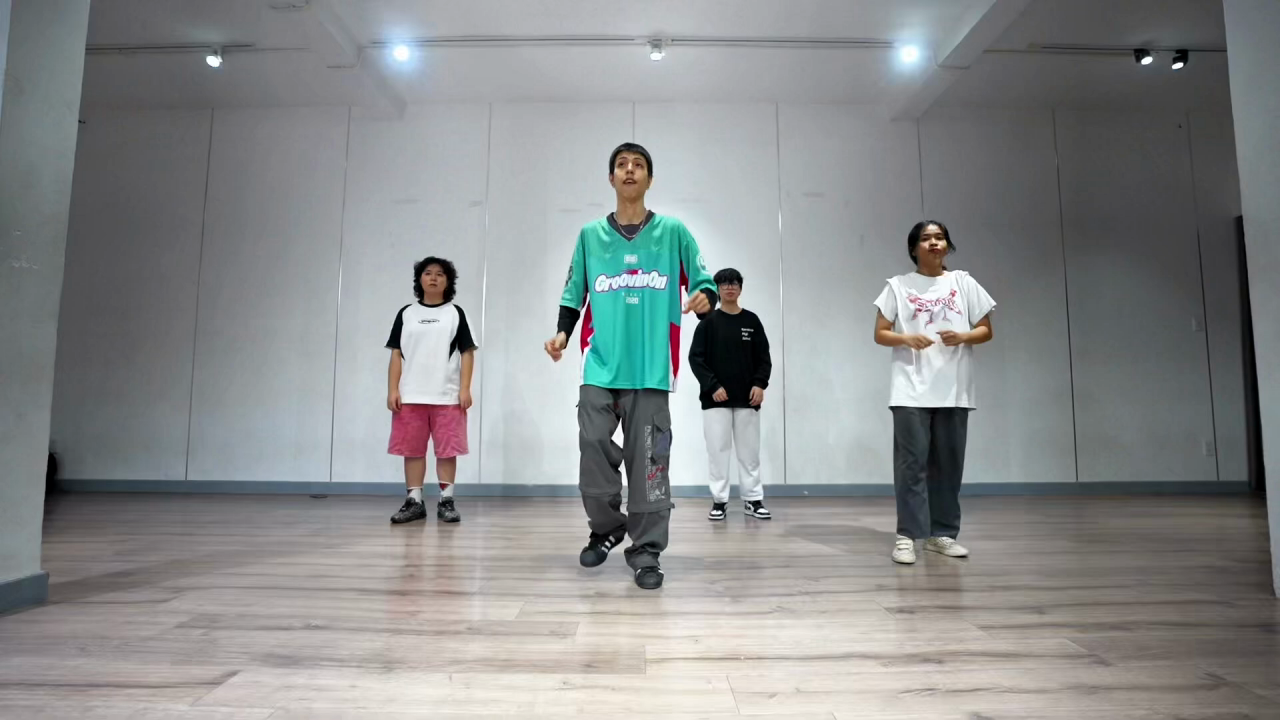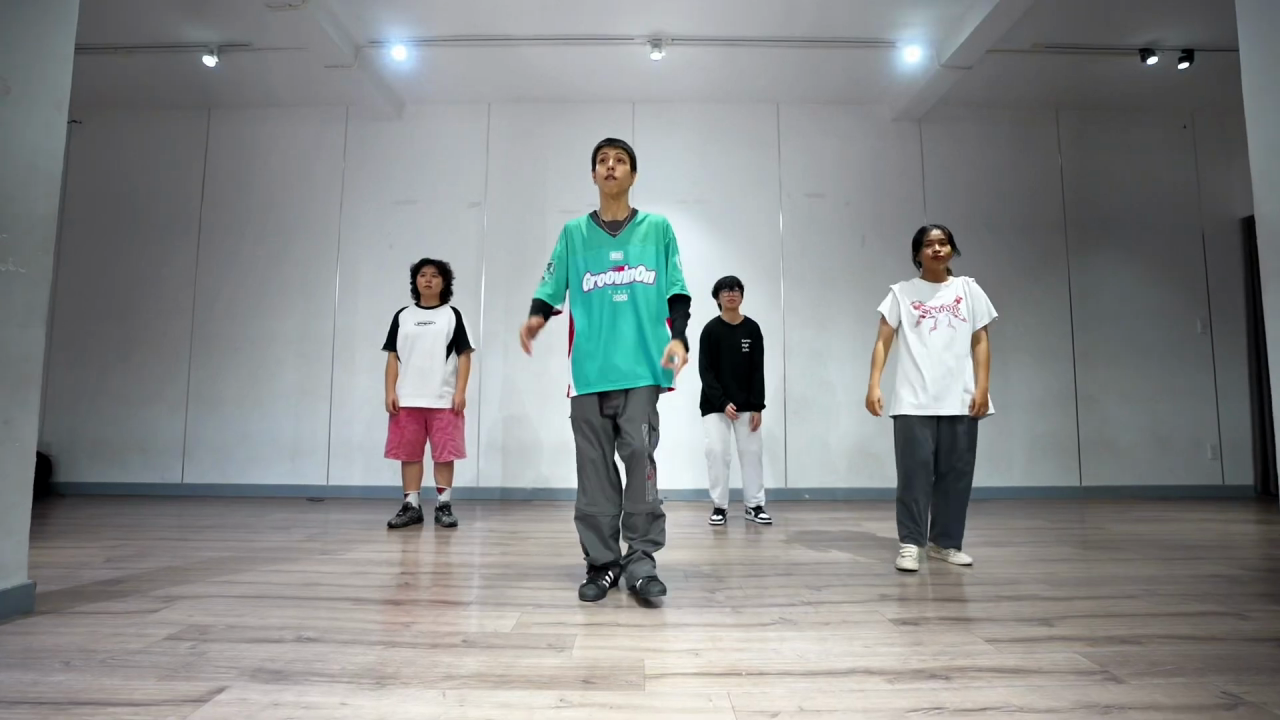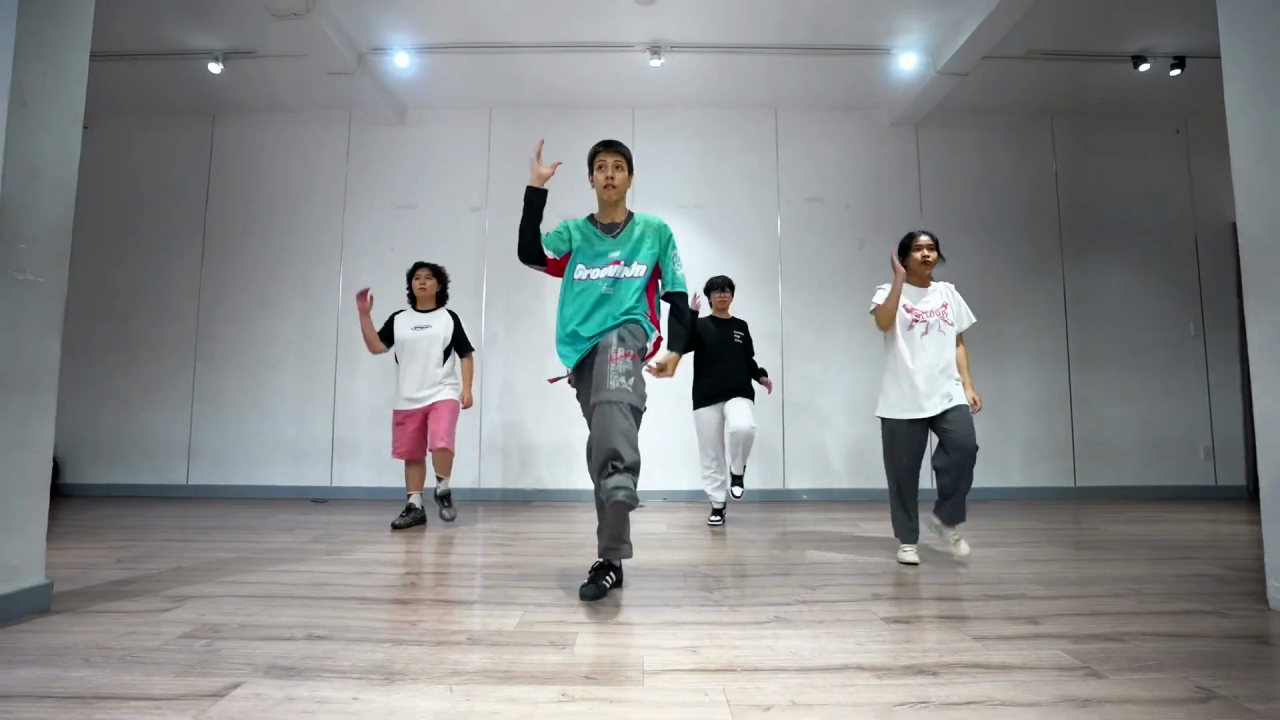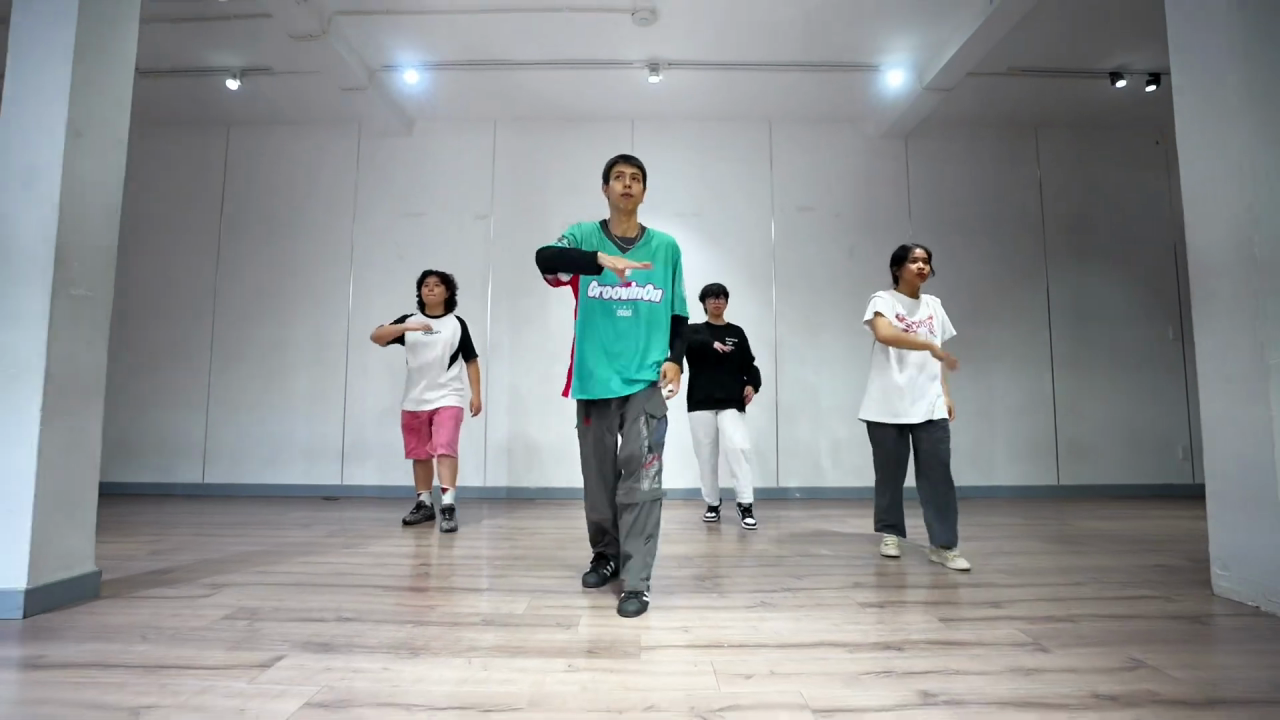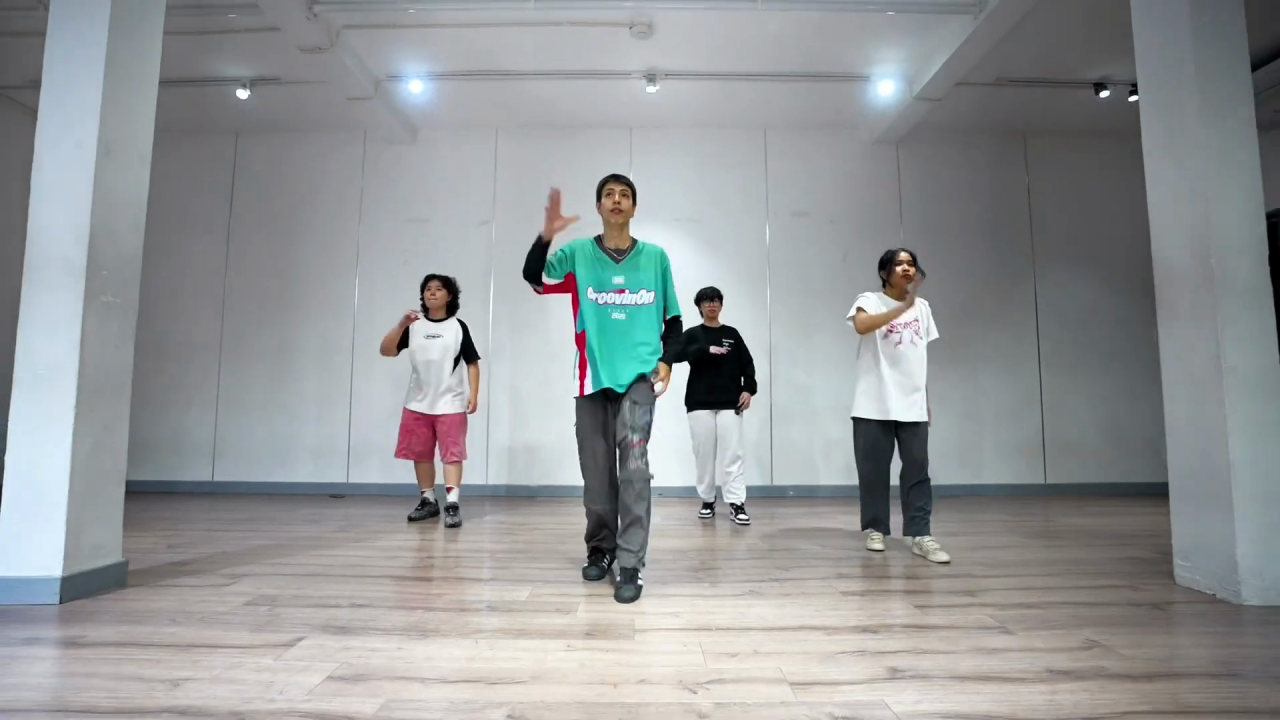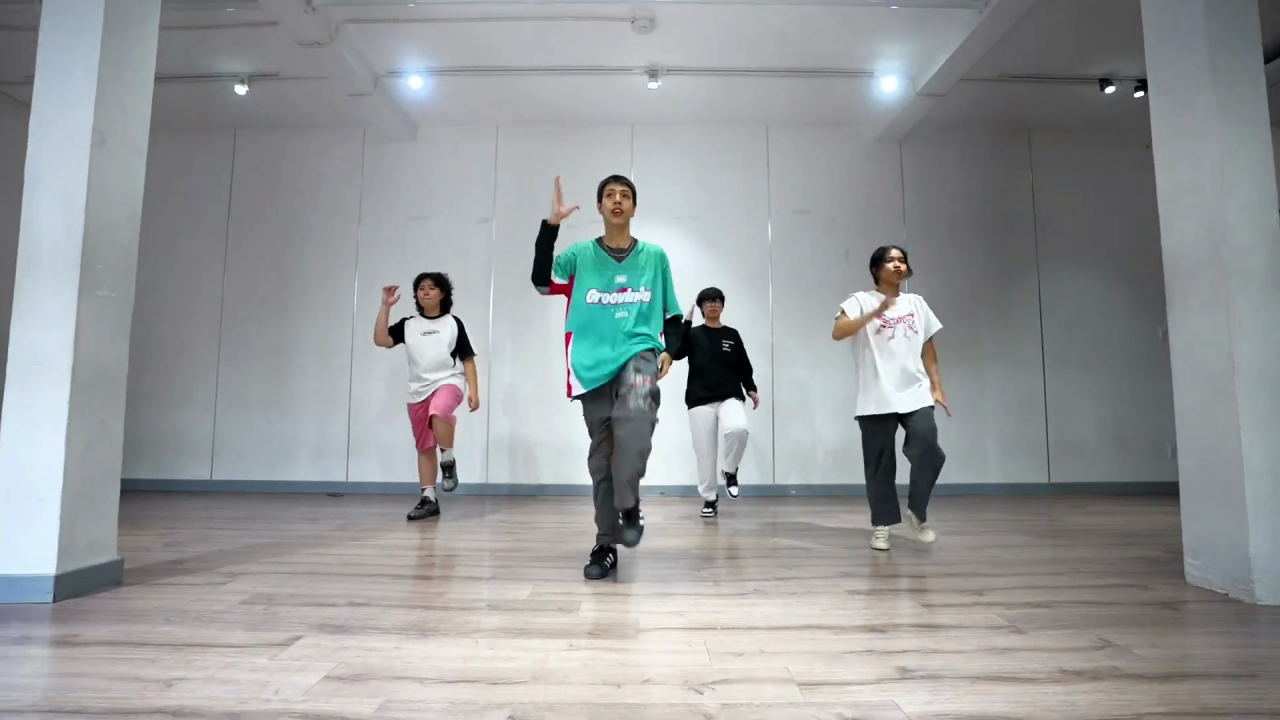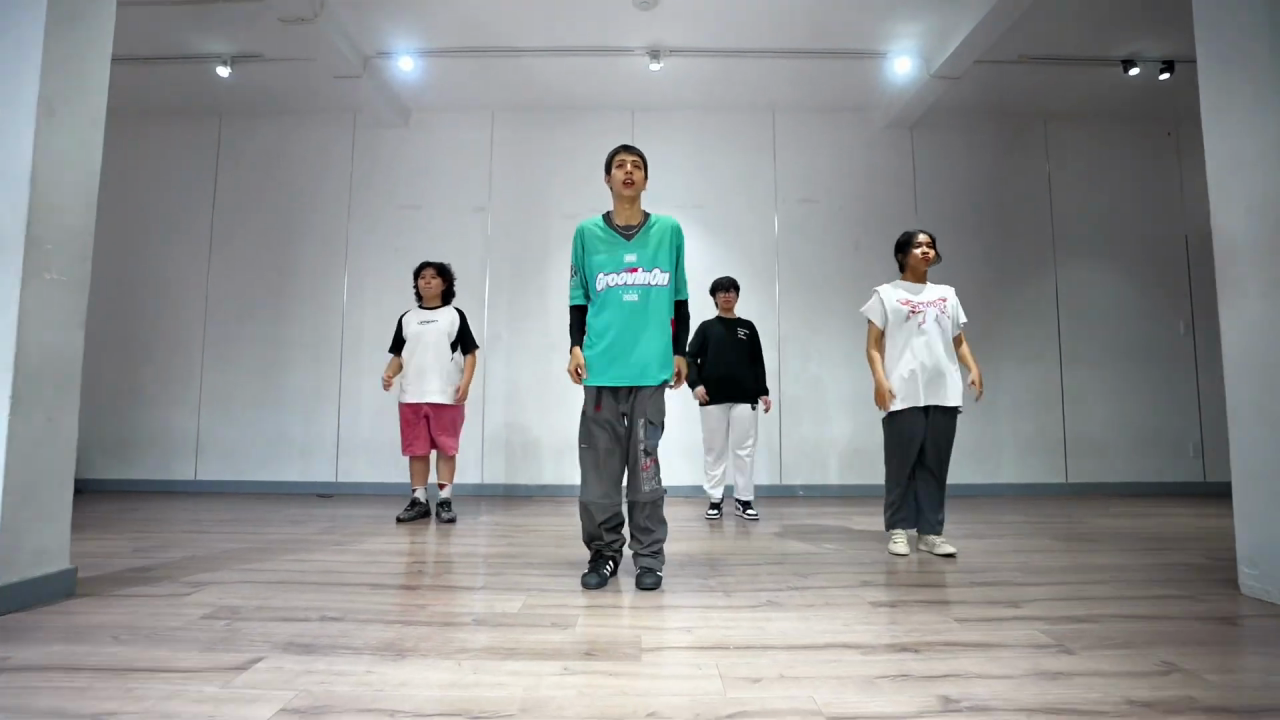
dt=0.4s
person 1, frame 1
left shoulder: (674, 233)
right shoulder: (590, 235)
left elbow: (700, 287)
right elbow: (573, 298)
left wrist: (704, 301)
right wrist: (561, 333)
left hip: (650, 367)
right hip: (600, 365)
left knee: (649, 460)
right knee: (593, 445)
left ankle: (646, 551)
right ankle: (606, 528)
person 1, frame 2
left shoulder: (657, 228)
right shoulder: (572, 233)
left elbow: (676, 296)
right elbow: (552, 294)
left wrist: (677, 340)
right wrist: (536, 317)
left hip: (642, 364)
right hip: (589, 367)
left knee: (641, 461)
right knee: (594, 467)
left ankle: (641, 558)
right ankle: (603, 563)
person 1, frame 3
left shoulder: (654, 229)
right shoulder: (572, 230)
left elbow: (676, 293)
right elbow: (530, 256)
left wrist: (676, 346)
right wrist: (536, 187)
left hip: (627, 334)
right hip: (583, 348)
right knee: (601, 452)
left ankle: (619, 474)
right ankle: (610, 558)
person 1, frame 4
left shoulder: (665, 246)
right shoulder: (586, 236)
left elbow: (678, 314)
right elbow: (545, 261)
left wrist: (674, 359)
right wrist: (603, 262)
left hip: (644, 379)
right hip: (593, 378)
left knee: (641, 480)
right knee: (598, 475)
left ankle: (636, 581)
right ankle: (606, 553)
person 1, frame 5
left shoulder: (655, 257)
right shoulder: (579, 252)
left elbow: (672, 317)
right elbow: (533, 277)
left wrist: (667, 359)
right wrist: (546, 234)
left hip: (639, 371)
right hip: (594, 373)
left knee: (633, 466)
right knee: (596, 468)
left ankle: (631, 565)
right ankle: (601, 548)
person 1, frame 6
left shoulder: (655, 257)
right shoulder: (579, 254)
left elbow: (671, 315)
right elbow: (542, 281)
left wrist: (668, 352)
right wrist: (551, 221)
left hip: (640, 353)
right hip: (594, 365)
left knee: (636, 413)
right knee: (603, 457)
left ankle: (628, 506)
right ankle: (607, 543)
person 1, frame 7
left shoulder: (668, 231)
right shoulder: (587, 233)
left elbow: (678, 298)
right elbow: (577, 298)
left wrist: (681, 352)
right wrist: (575, 346)
left hip: (650, 365)
right hip: (600, 366)
left knee: (644, 458)
right knee: (599, 463)
left ankle: (649, 556)
right ankle: (604, 551)
person 2, frame 1
left shoulder: (964, 283)
right shoulder: (898, 286)
left elbow: (986, 329)
right elbow: (880, 332)
left wrist: (963, 337)
right wrist: (908, 339)
left hip: (954, 390)
right hip: (911, 391)
left knee: (948, 463)
right knee: (911, 460)
left ankle: (941, 533)
right ankle: (907, 535)
person 2, frame 2
left shoulder: (968, 289)
right shoulder: (902, 292)
left elbow: (980, 342)
right elbow: (883, 342)
left wrist: (983, 387)
right wrist: (874, 384)
left hip: (959, 398)
right hip: (915, 398)
left knee: (955, 471)
right knee: (914, 467)
left ankle: (945, 542)
right ankle: (910, 544)
person 2, frame 3
left shoulder: (949, 293)
right shoulder: (889, 293)
left elbow: (958, 344)
right elbow: (883, 323)
left wrist: (968, 385)
right wrist: (899, 281)
left hip: (947, 393)
right hip: (904, 397)
left knee: (963, 447)
right knee: (904, 469)
left ankle: (945, 517)
right ankle: (907, 539)
person 2, frame 4
left shoulder: (934, 305)
right shoulder: (883, 300)
right elbow: (884, 335)
left wrist: (946, 394)
right wrist: (929, 345)
left hip: (929, 405)
right hip: (887, 405)
left knee: (937, 472)
right knee: (889, 472)
left ankle: (943, 544)
right ankle: (890, 534)
person 2, frame 5
left shoulder: (922, 307)
right shoulder: (870, 301)
right elbow: (862, 325)
left wrist: (924, 393)
right wrist: (902, 307)
left hip: (912, 402)
right hip: (873, 404)
left knee: (917, 470)
right knee: (873, 470)
left ankle: (920, 537)
right ankle: (875, 530)
person 2, frame 6
left shoulder: (917, 303)
right shoulder: (862, 300)
left elbow: (928, 350)
right elbow: (839, 331)
left wrist: (936, 388)
right wrist: (875, 313)
left hip: (915, 395)
right hip: (875, 399)
left knee: (928, 451)
right knee: (879, 464)
left ankle: (917, 511)
right ankle: (882, 524)
person 2, frame 7
left shoulder: (947, 294)
right shoulder: (886, 294)
left elbow: (958, 341)
right elbow: (873, 344)
left wrist: (973, 369)
right wrist: (880, 381)
left hip: (943, 391)
right hip: (903, 393)
left knee: (935, 463)
right knee: (902, 462)
left ankle: (930, 532)
right ankle: (898, 530)
person 3, frame 1
left shoulder: (455, 314)
right shoulder: (406, 314)
left elbow: (467, 353)
right elbow: (396, 354)
left wrist: (466, 389)
right wrist: (393, 389)
left hip: (447, 395)
right hip: (411, 395)
left knee: (447, 449)
right knee: (412, 449)
left ankle: (446, 501)
right ankle: (414, 501)
person 3, frame 2
left shoulder: (452, 315)
right shoulder: (402, 316)
left elbow: (464, 355)
right elbow: (393, 357)
left wrist: (460, 391)
right wrist: (390, 392)
left hip: (443, 399)
right hip: (407, 398)
left knee: (444, 453)
right knee: (408, 453)
left ankle: (443, 506)
right ankle: (411, 506)
person 3, frame 3
left shoulder: (449, 318)
right shoulder: (399, 319)
left elbow: (466, 355)
right elbow: (376, 347)
left wrist: (467, 388)
right wrist: (365, 315)
left hip: (443, 394)
right hip: (409, 397)
left knee: (442, 445)
right knee: (411, 454)
left ankle: (444, 492)
right ankle: (414, 507)
person 3, frame 4
left shoulder: (457, 324)
right shoulder: (409, 322)
left elbow: (471, 361)
right elbow: (377, 337)
left wrist: (476, 394)
right wrist: (408, 327)
left hip: (448, 398)
right hip: (416, 400)
left knee: (445, 449)
right knee: (420, 455)
left ankle: (448, 507)
right ankle: (424, 504)
person 3, frame 5
left shoulder: (458, 327)
right shoulder: (413, 327)
left elbow: (472, 363)
right elbow: (386, 351)
left wrist: (473, 394)
right wrist: (402, 325)
left hip: (450, 402)
right hip: (417, 402)
left knee: (452, 454)
right knee: (419, 453)
left ankle: (452, 505)
right ankle: (428, 501)
person 3, frame 6
left shoulder: (454, 324)
right shoulder: (407, 325)
left elbow: (468, 359)
right elbow: (380, 341)
left wrist: (473, 390)
right wrist: (385, 307)
left hip: (448, 383)
right hip: (418, 393)
left knee: (439, 415)
right knee: (425, 446)
left ankle: (448, 463)
right ankle: (428, 499)
person 3, frame 7
left shoulder: (455, 315)
right shoulder: (407, 318)
left elbow: (470, 354)
right elbow: (398, 355)
left wrist: (465, 383)
right wrist: (389, 374)
left hip: (446, 395)
right hip: (411, 395)
left knee: (446, 448)
right knee: (416, 449)
left ankle: (445, 501)
right ankle: (419, 501)
person 4, frame 1
left shoulder: (752, 320)
right shoulder: (708, 322)
left elbow: (763, 356)
right elbow: (695, 358)
left wrist: (761, 384)
right wrist: (712, 386)
left hip: (746, 397)
right hip: (716, 397)
left knee: (749, 450)
right knee: (718, 450)
left ankle: (753, 500)
right ankle: (719, 500)
person 4, frame 2
left shoulder: (752, 329)
right shoulder: (711, 330)
left elbow: (757, 370)
right elbow: (706, 370)
left wrist: (757, 406)
right wrist: (723, 402)
left hip: (746, 405)
right hip: (715, 405)
left knee: (752, 453)
right knee: (716, 453)
left ankle: (754, 505)
right ankle: (719, 505)
person 4, frame 3
left shoulder: (741, 326)
right shoulder: (700, 324)
left wrist: (761, 375)
left hip: (738, 393)
right hip: (707, 397)
left knee: (744, 427)
right knee: (711, 453)
left ankle: (737, 471)
right ankle: (718, 504)
person 4, frame 4
left shoulder: (737, 332)
right shoulder: (696, 330)
left elbow: (748, 363)
left wrist: (753, 383)
right wrist: (710, 344)
left hip: (731, 403)
right hip: (701, 403)
left knee: (738, 449)
right knee: (706, 456)
left ankle: (745, 505)
right ankle: (713, 503)
person 4, frame 5
left shoulder: (732, 334)
right shoulder: (693, 334)
left elbow: (747, 364)
right elbow: (676, 356)
left wrist: (749, 389)
right wrist: (705, 350)
left hip: (730, 405)
right hip: (700, 404)
left knee: (732, 454)
right knee: (704, 454)
left ankle: (736, 503)
right ankle: (707, 500)
person 4, frame 6
left shoulder: (732, 335)
right shoulder: (693, 334)
left elbow: (744, 366)
right elbow: (674, 353)
left wrist: (751, 389)
right wrist: (685, 324)
left hip: (730, 397)
right hip: (700, 400)
left knee: (738, 429)
right knee: (705, 452)
left ankle: (730, 471)
right ankle: (709, 498)
person 4, frame 7
left shoulder: (748, 327)
right shoulder: (707, 327)
left elbow: (757, 362)
right elbow: (691, 358)
left wrist: (763, 391)
right wrist: (695, 384)
left hip: (745, 398)
right hip: (712, 399)
left knee: (744, 450)
right knee: (714, 450)
left ankle: (744, 499)
right ankle: (715, 500)
